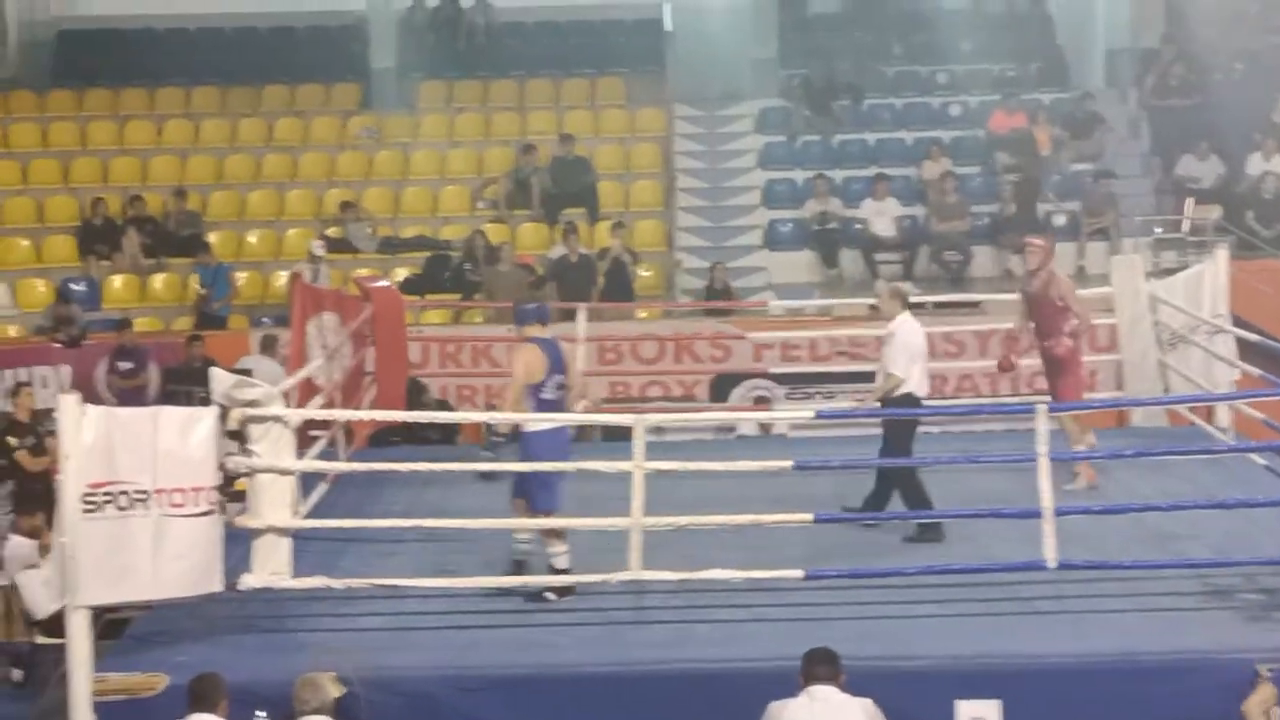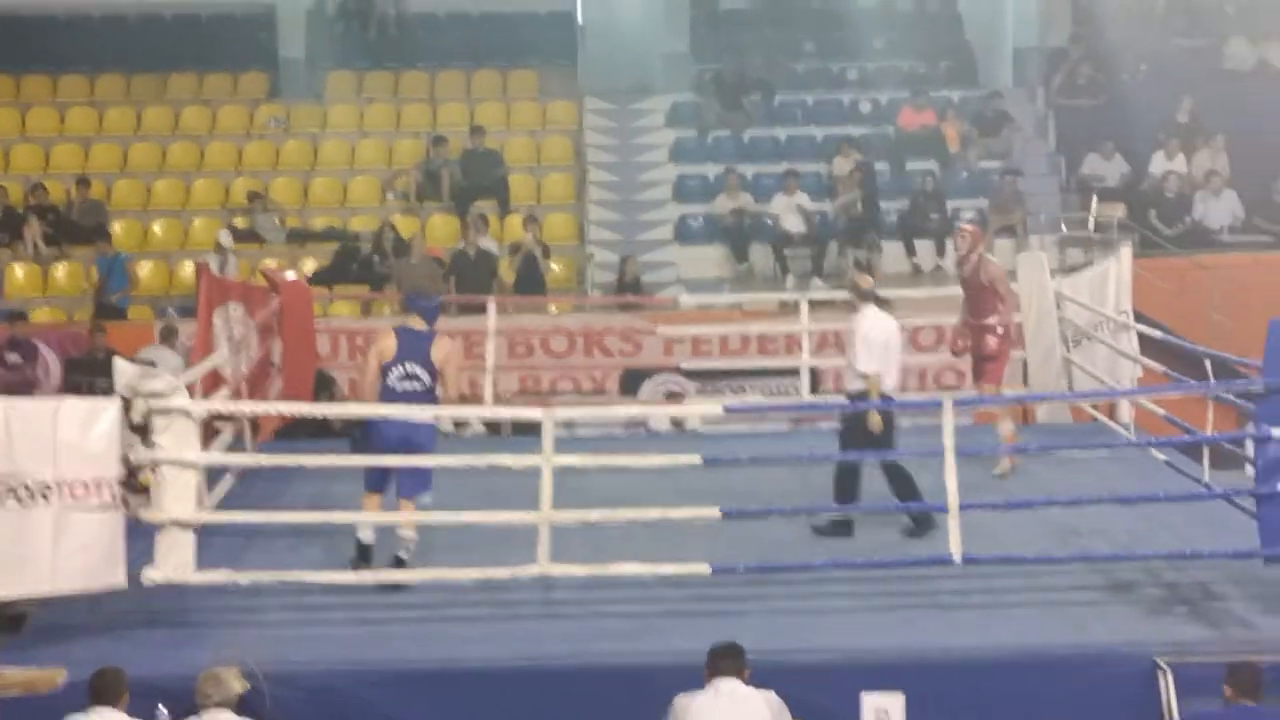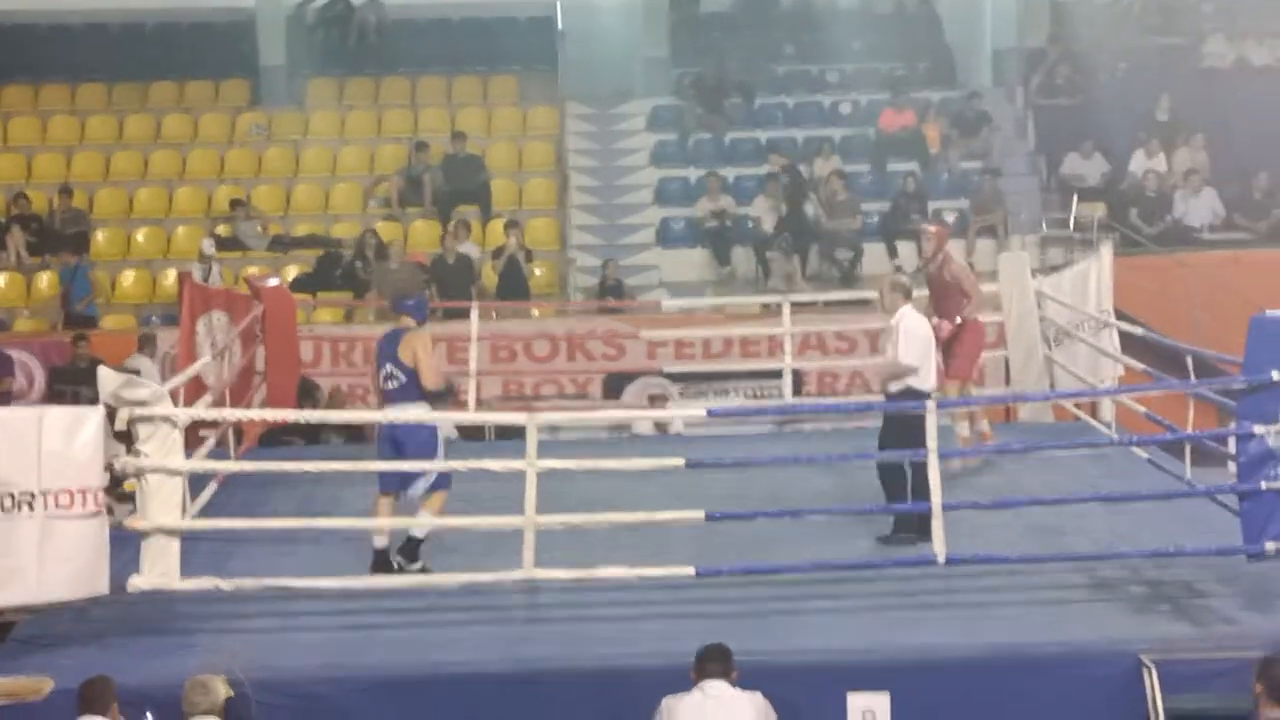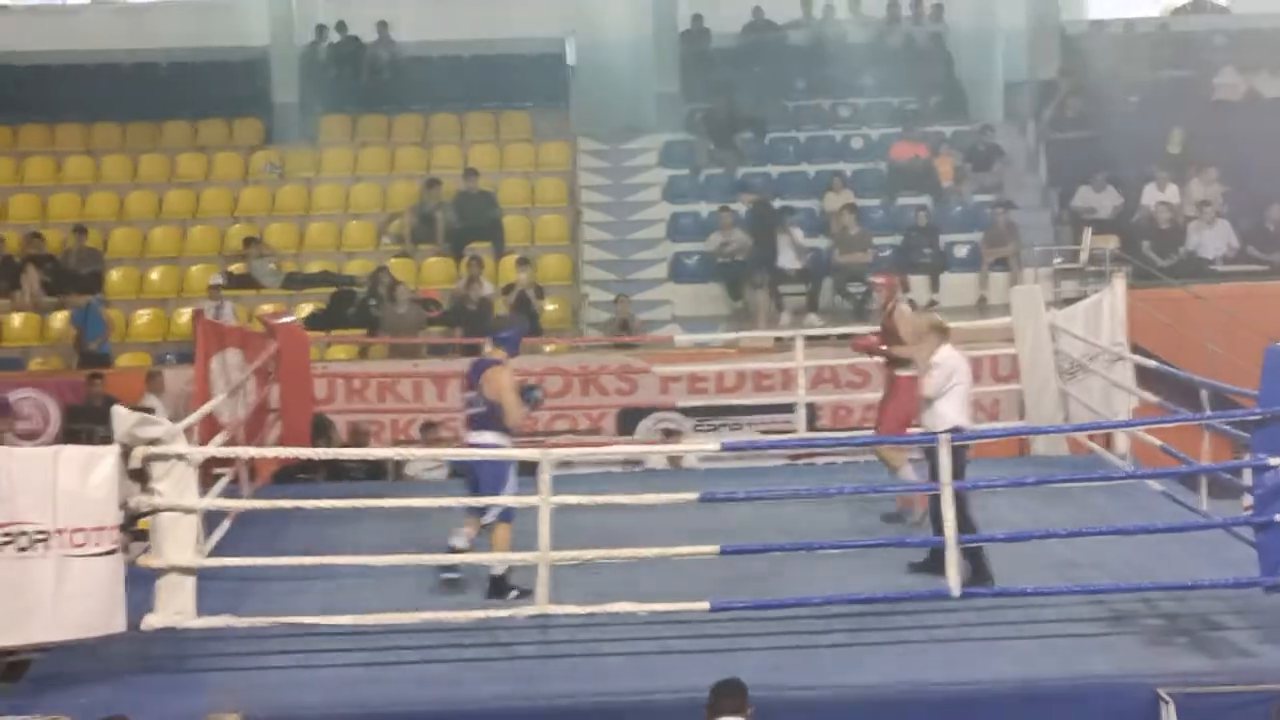
dt=0.5s
person 1, frame 1
left shoulder: (524, 352)
right shoulder: (558, 347)
left elbow: (512, 401)
right elbow: (571, 390)
left hip: (539, 437)
right hip: (558, 432)
left knee: (544, 510)
right knee: (522, 500)
left ankle: (563, 581)
right ankle: (519, 565)
person 1, frame 2
left shoulder: (385, 337)
right shoulder: (443, 344)
left elbow: (368, 386)
right elbow: (452, 392)
left wrist: (366, 422)
left hip: (386, 424)
right hip: (422, 427)
left knee: (372, 490)
right knee: (410, 500)
left ankle: (363, 553)
right ankle: (400, 565)
person 1, frame 3
left shoulder: (383, 341)
right shoulder: (419, 337)
right elbow: (431, 383)
right wrist: (447, 387)
left hip: (389, 421)
right hip: (418, 422)
left knee: (388, 492)
right knee: (438, 487)
left ankle: (381, 558)
right ankle: (410, 551)
person 1, frame 4
left shoulder: (476, 366)
right shoulder: (501, 373)
right elbow: (512, 420)
left wrist: (517, 397)
right wrist: (530, 403)
left hip: (470, 445)
right hip: (493, 449)
left knee: (480, 512)
right knee: (502, 518)
left ankle: (451, 561)
right ankle: (498, 584)
person 2, frame 1
left shoulder: (903, 332)
right shoulder: (907, 327)
left elbow: (896, 376)
left wrist: (871, 398)
left hip: (901, 403)
right hip: (904, 401)
left knee: (899, 464)
right knee: (890, 458)
left ankle: (929, 523)
right ankle: (871, 508)
person 2, frame 2
left shoulder: (863, 326)
right shoulder: (889, 321)
left elbow: (871, 373)
right elbow: (890, 364)
left wrist: (872, 410)
left hip: (865, 400)
right hip: (886, 398)
left knee: (849, 462)
right knee: (888, 460)
left ankle: (841, 522)
right ankle: (921, 516)
person 2, frame 3
left shoulder: (907, 323)
right shoulder: (912, 320)
left elbow: (909, 366)
left wrist: (884, 376)
left hip: (905, 398)
right hip: (917, 398)
left knee: (889, 461)
right knee: (918, 463)
left ankle: (905, 526)
right ankle: (920, 525)
person 2, frame 4
left shoulder: (950, 361)
right shoulder: (940, 360)
left elbow: (924, 392)
left wrist: (921, 362)
left hip: (949, 437)
left knee: (954, 505)
right knee: (939, 502)
left ankle: (980, 571)
right ankle: (937, 560)
person 3, frame 1
left shoulder: (1060, 283)
right shoulder: (1028, 281)
left elbow: (1083, 318)
right elbow: (1026, 314)
left wrist: (1071, 339)
right wrist: (1014, 341)
left hip: (1064, 352)
right hip: (1046, 350)
left knee: (1063, 412)
right knee: (1062, 410)
left ankle: (1086, 471)
right ankle: (1092, 452)
person 3, frame 2
left shoulder: (989, 266)
right shoulder: (961, 264)
left elbow: (1010, 300)
left wrist: (998, 330)
right wrist: (962, 327)
left hip: (994, 333)
right hip: (978, 331)
left knee: (988, 392)
right knee: (987, 391)
left ankle: (1009, 451)
right ankle: (1009, 446)
person 3, frame 3
left shoulder: (954, 266)
right shoulder: (929, 266)
left elbow: (977, 298)
left wrist: (956, 322)
left hip: (966, 330)
right hip: (950, 332)
left knee: (952, 391)
right knee: (963, 390)
left ankle: (962, 449)
right ankle: (987, 442)
person 3, frame 4
left shoulder: (900, 314)
right shoulder: (890, 312)
left elbow: (911, 350)
left wrist: (882, 348)
right wrist: (874, 344)
left hip: (906, 383)
right hip: (897, 381)
left knee: (884, 442)
right knee: (887, 442)
left ankle: (916, 496)
right ankle: (906, 500)
